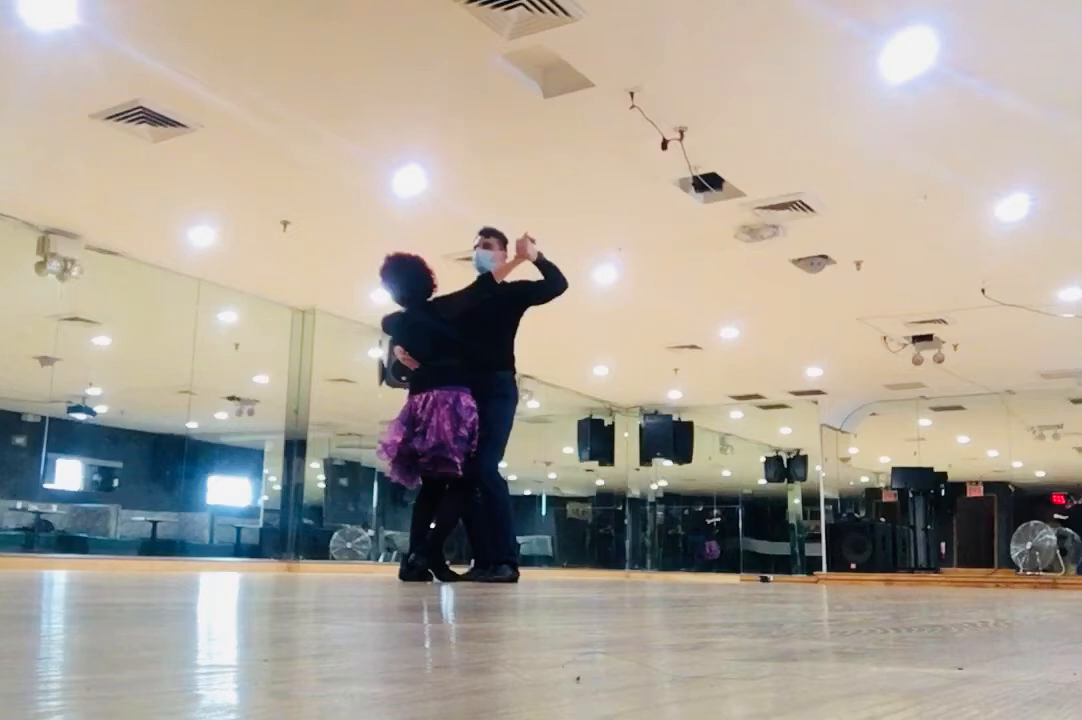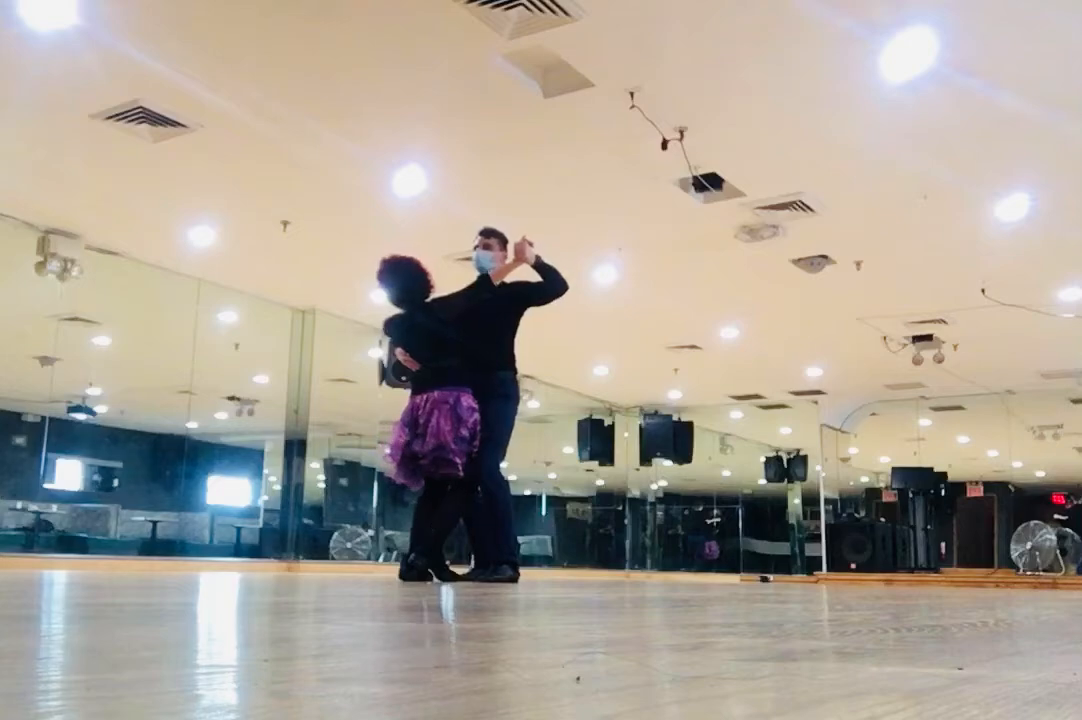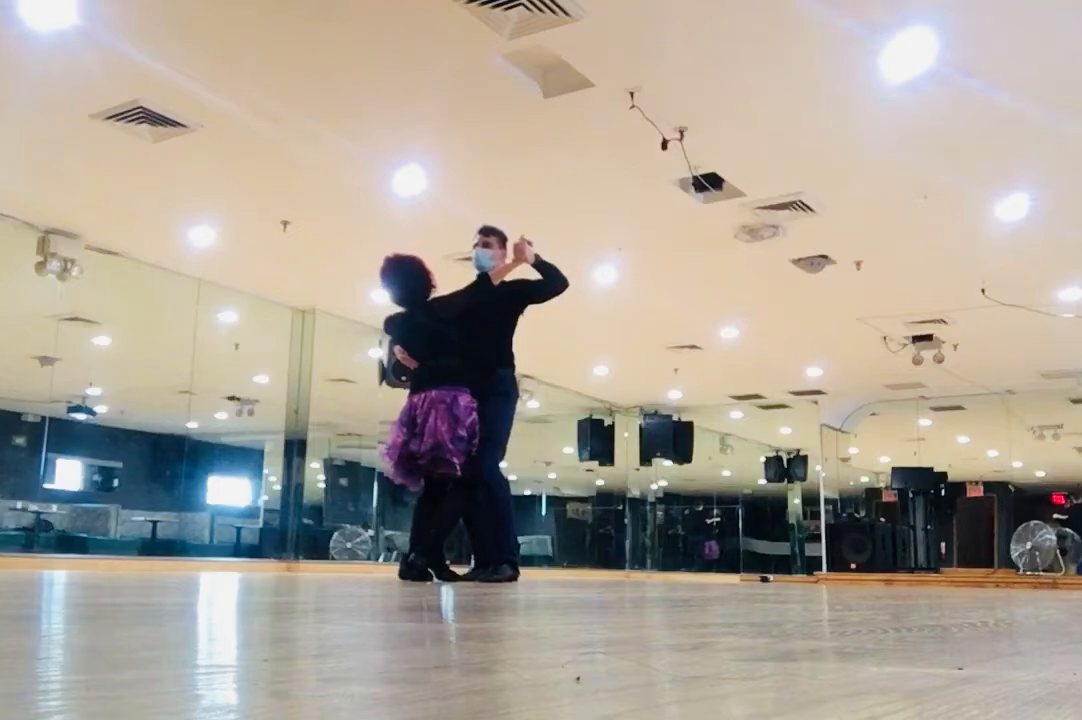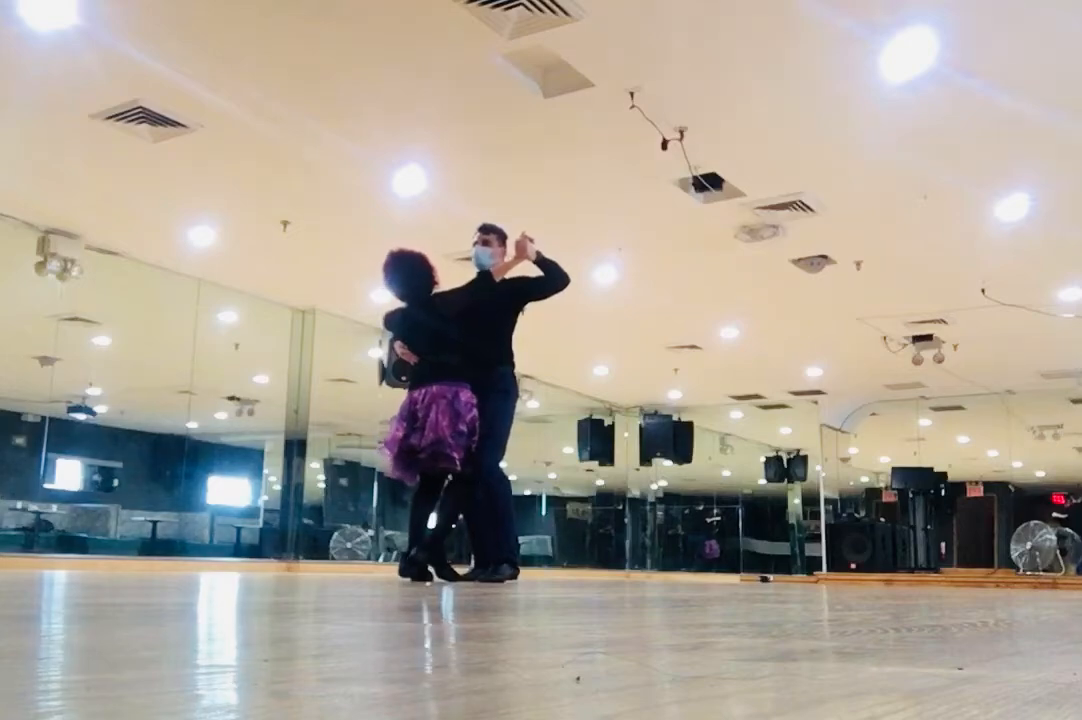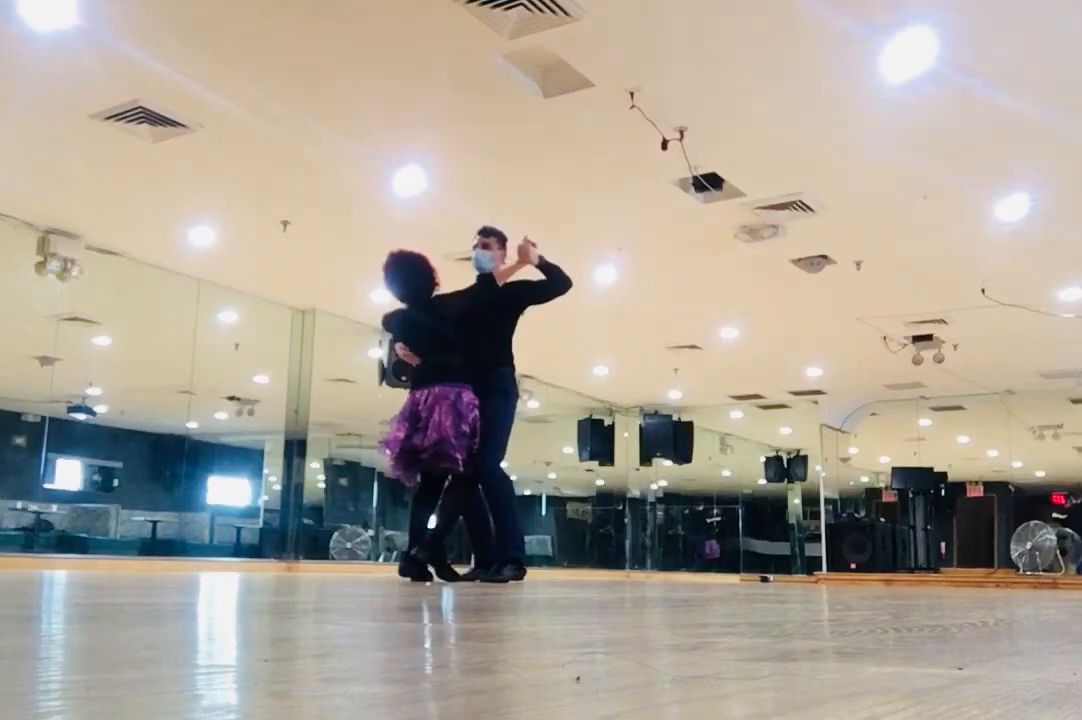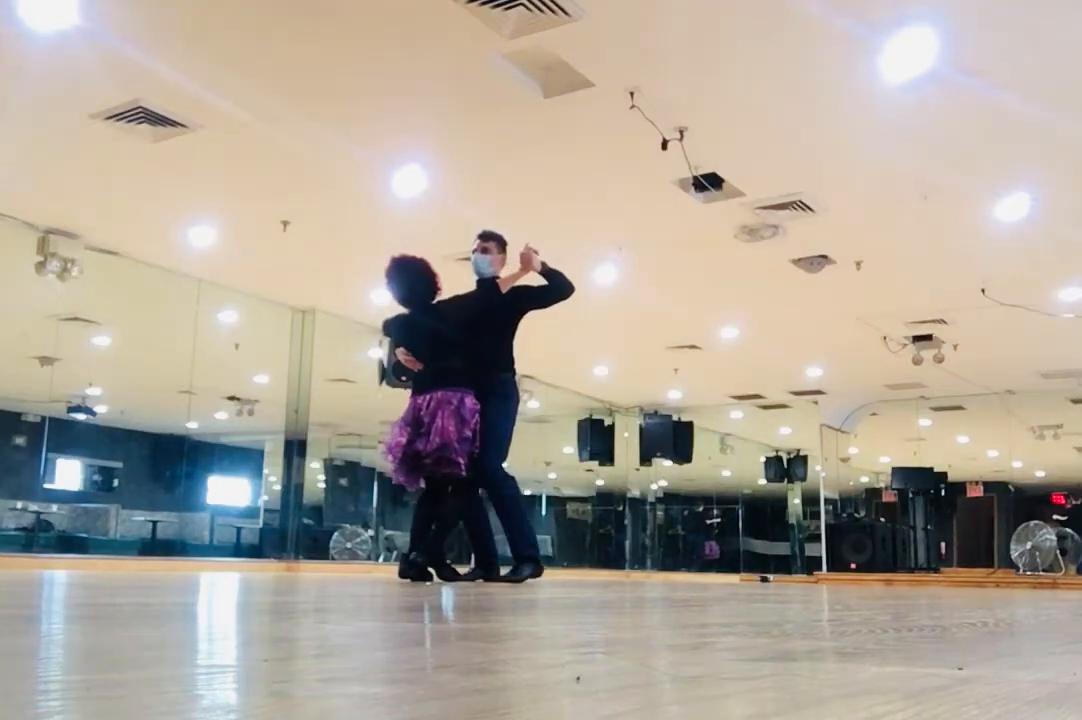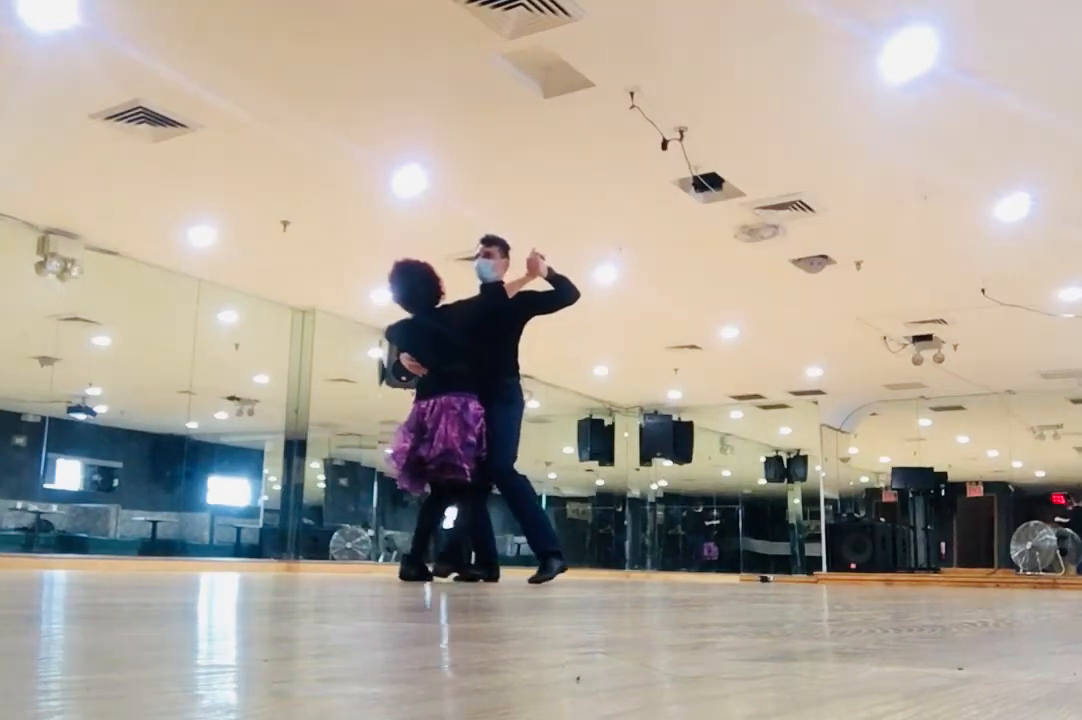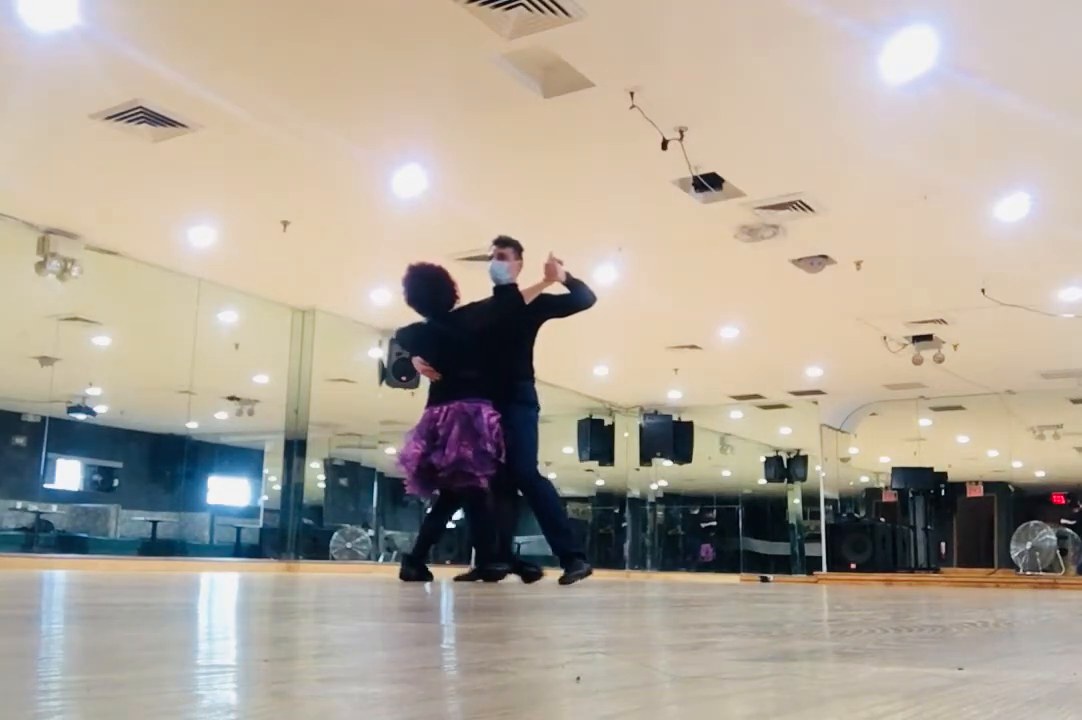
dt=0.3s
person 1, frame 1
left shoulder: (513, 292)
right shoulder: (458, 299)
left elbow: (558, 285)
left wrist: (535, 257)
right wrist: (405, 348)
left hip: (497, 388)
left knee: (485, 468)
right knee: (462, 472)
left ankle: (507, 560)
right ankle: (484, 560)
person 1, frame 2
left shoulder: (513, 293)
right shoulder: (458, 300)
left elbow: (558, 287)
left wrist: (533, 260)
right wrist: (406, 350)
left hip: (498, 389)
left knee: (486, 468)
right knee: (463, 473)
left ankle: (507, 560)
right ankle: (485, 559)
person 1, frame 3
left shoulder: (512, 291)
right shoulder: (457, 299)
left elbow: (558, 284)
left wrist: (532, 259)
right wrist: (405, 348)
left hip: (497, 387)
left knee: (486, 467)
right knee: (464, 473)
left ankle: (506, 559)
right ankle: (485, 560)
person 1, frame 4
left shoulder: (512, 288)
right shoulder: (457, 295)
left elbow: (559, 280)
left wrist: (534, 256)
right wrist: (405, 344)
left hip: (496, 384)
left knee: (487, 465)
left ankle: (506, 558)
right ankle: (485, 559)
person 1, frame 5
left shoulder: (512, 291)
right shoulder: (457, 299)
left elbow: (561, 284)
left wrist: (536, 260)
right wrist: (404, 344)
left hip: (497, 386)
left knee: (487, 465)
right knee: (464, 472)
left ankle: (512, 558)
right ankle: (486, 560)
person 1, frame 6
left shoulder: (513, 296)
right shoulder: (458, 304)
left elbow: (564, 289)
left wrist: (538, 267)
right wrist: (405, 350)
left hip: (497, 390)
left knee: (489, 467)
left ankle: (527, 557)
right ankle: (486, 561)
person 1, frame 7
left shoulder: (518, 301)
right shoulder: (462, 309)
left elbow: (569, 295)
left wrist: (545, 273)
right wrist: (408, 355)
left hip: (503, 395)
left knee: (501, 469)
left ankle: (550, 554)
right ankle: (484, 562)
person 1, frame 8
left shoulder: (532, 304)
left elbow: (586, 299)
left wrist: (563, 278)
right wrist: (421, 360)
left hip: (517, 399)
left knee: (523, 473)
left ankle: (573, 556)
right ankle: (496, 558)
person 2, frame 1
left shoulder: (395, 322)
right shoulder: (439, 311)
right elbow: (481, 290)
left hip: (419, 403)
right hip: (451, 400)
left knee: (431, 484)
right knee: (461, 480)
left ankle: (414, 558)
right ankle: (429, 553)
person 2, frame 2
left shoulder: (395, 325)
right shoulder: (437, 311)
right elbow: (479, 290)
right wrist: (516, 262)
left hip: (421, 404)
right hip: (452, 401)
left knee: (434, 485)
right knee: (463, 480)
left ankle: (414, 558)
right ankle: (429, 553)
person 2, frame 3
left shoulder: (395, 324)
right shoulder: (438, 311)
left hip: (420, 402)
right hip: (451, 399)
left knee: (433, 485)
right knee: (463, 479)
left ankle: (415, 558)
right ankle: (429, 552)
person 2, frame 4
left shoulder: (396, 319)
right shoulder: (440, 307)
right elbow: (481, 286)
left hip: (419, 398)
right hip: (452, 395)
left knee: (428, 480)
right knee: (462, 474)
left ankle: (414, 554)
right ankle: (433, 547)
person 2, frame 5
left shoulder: (397, 321)
right shoulder: (442, 310)
right elbow: (486, 289)
left hip: (421, 401)
right hip: (455, 398)
left knee: (429, 481)
right knee: (463, 475)
left ankle: (414, 554)
person 2, frame 6
left shoulder: (398, 325)
right shoulder: (445, 314)
right elbow: (487, 296)
right wrist: (523, 270)
left hip: (422, 404)
right hip: (455, 401)
left knee: (433, 485)
right knee: (460, 480)
left ankle: (415, 556)
right ankle: (430, 551)
person 2, frame 7
left shoulder: (401, 331)
right shoulder: (450, 318)
right elbow: (495, 299)
right wrist: (529, 276)
left hip: (426, 409)
right hip: (459, 405)
left knee: (440, 488)
right knee: (460, 482)
left ankle: (416, 558)
person 2, frame 8
left shoulder: (415, 334)
right shoulder: (463, 320)
right elbow: (509, 303)
left hip: (438, 413)
right hip: (473, 411)
left knee: (451, 491)
right knee: (472, 488)
left ankle: (416, 560)
